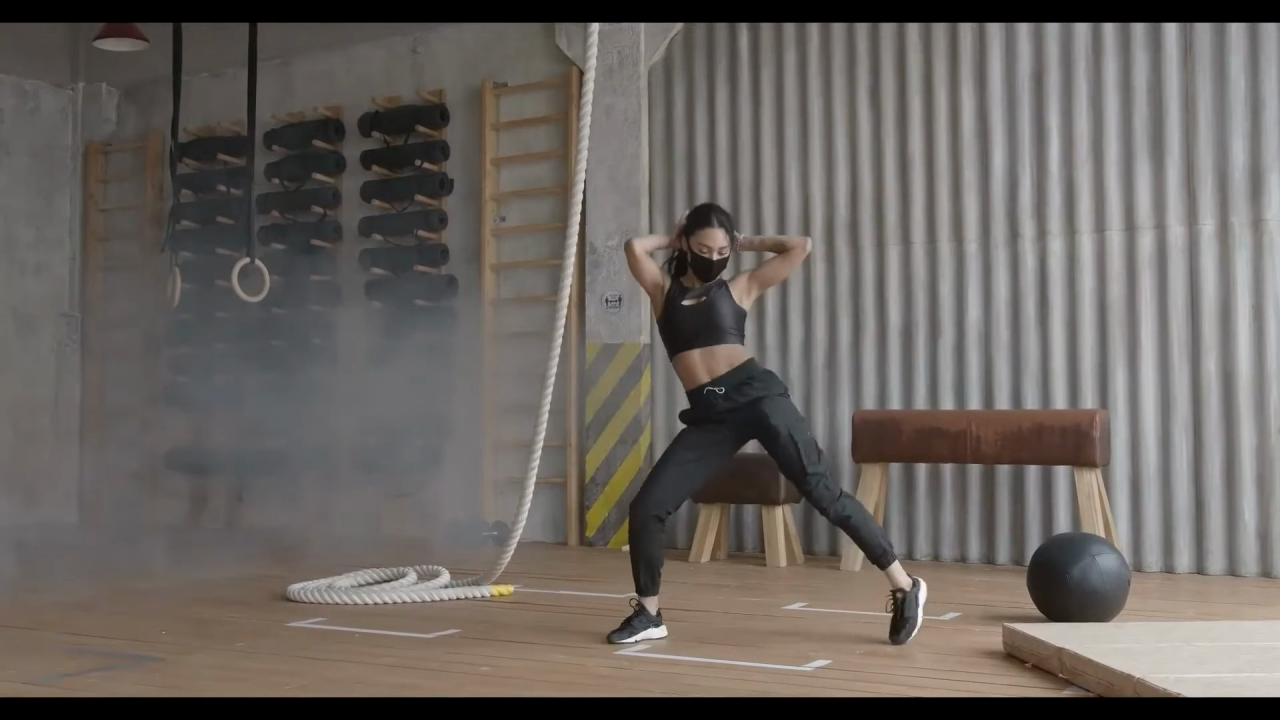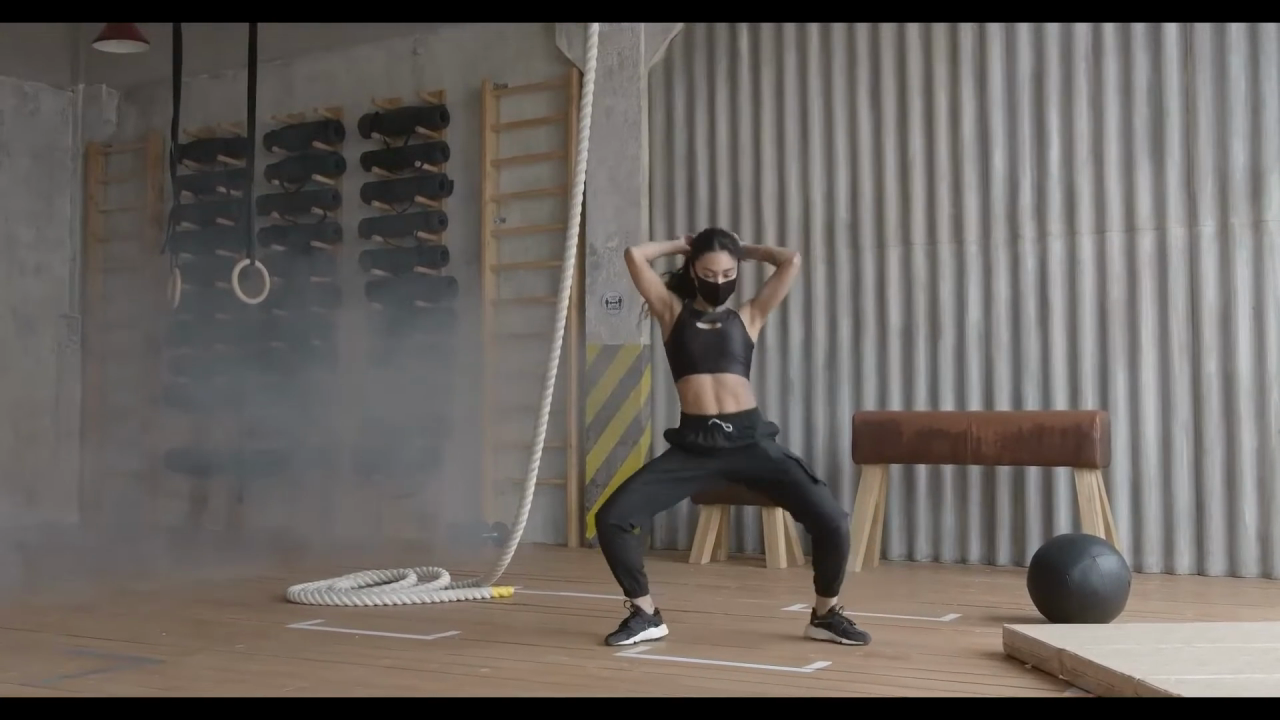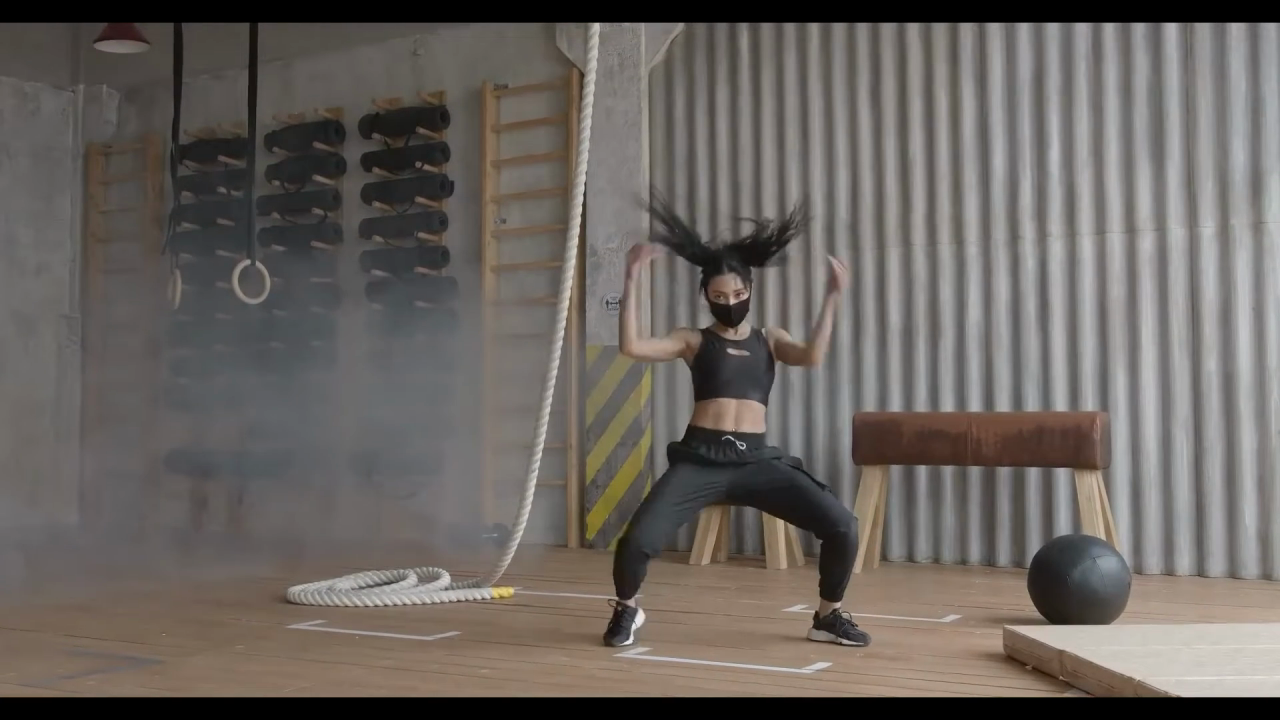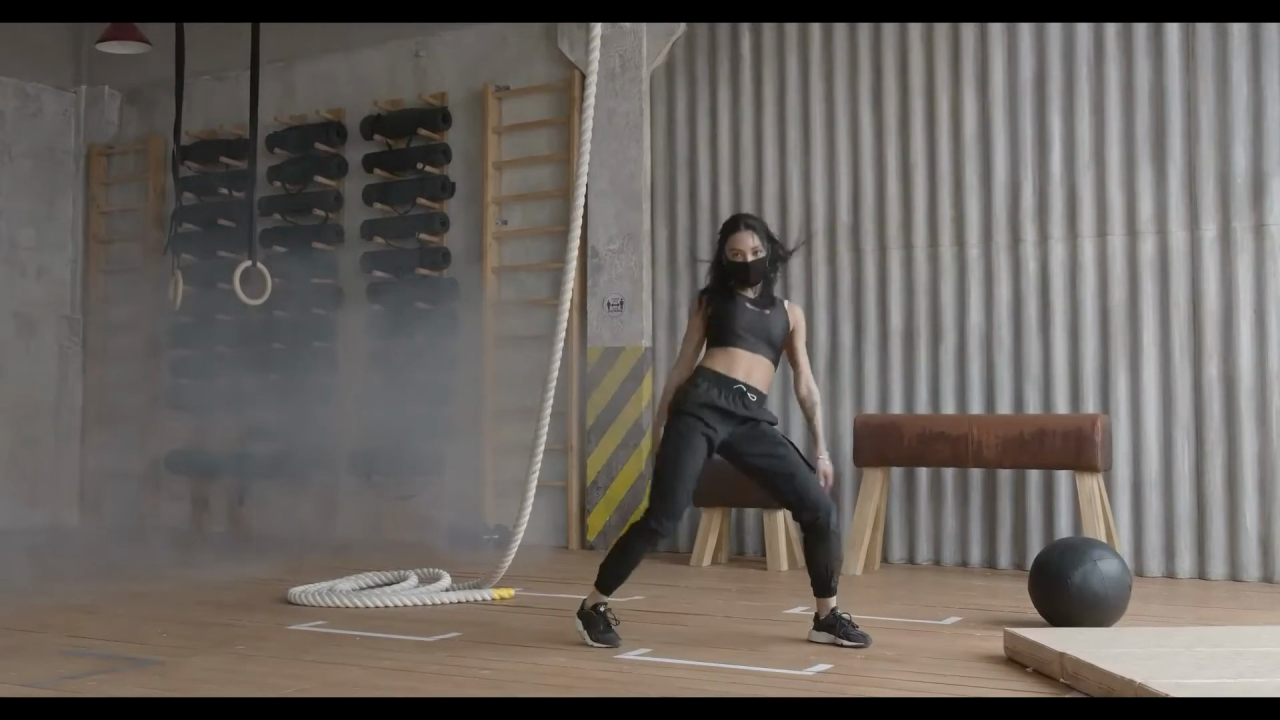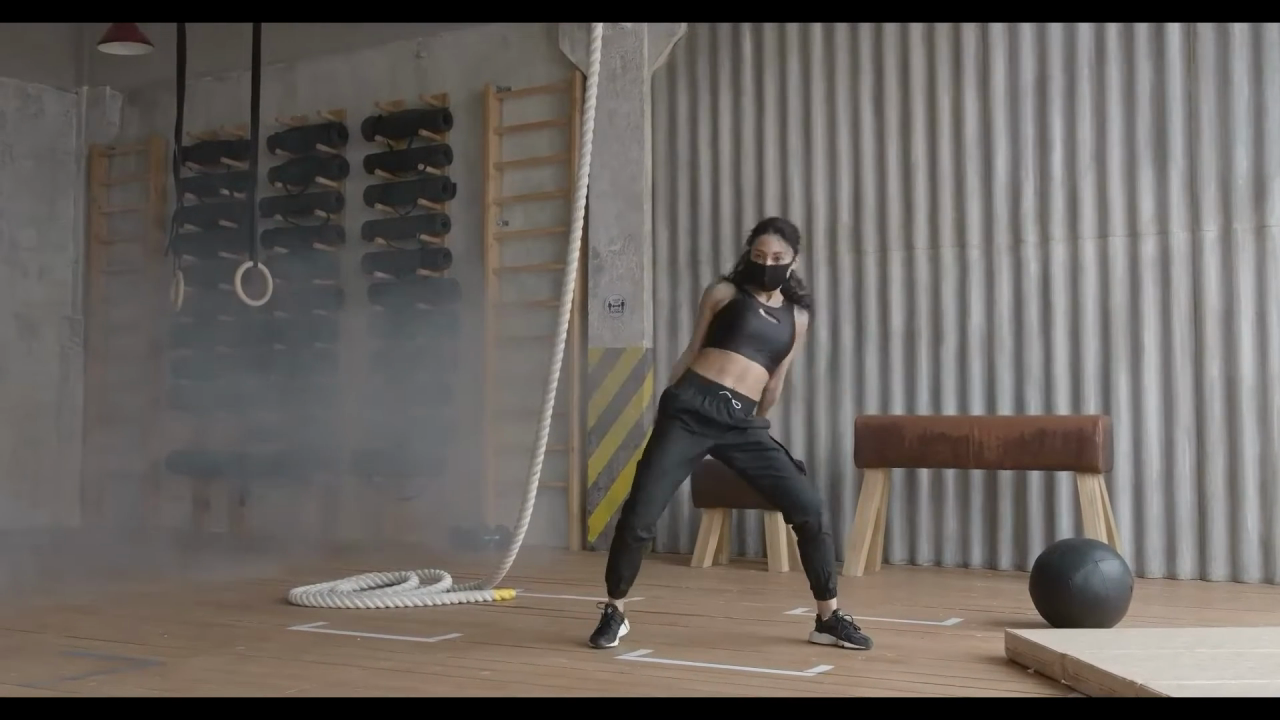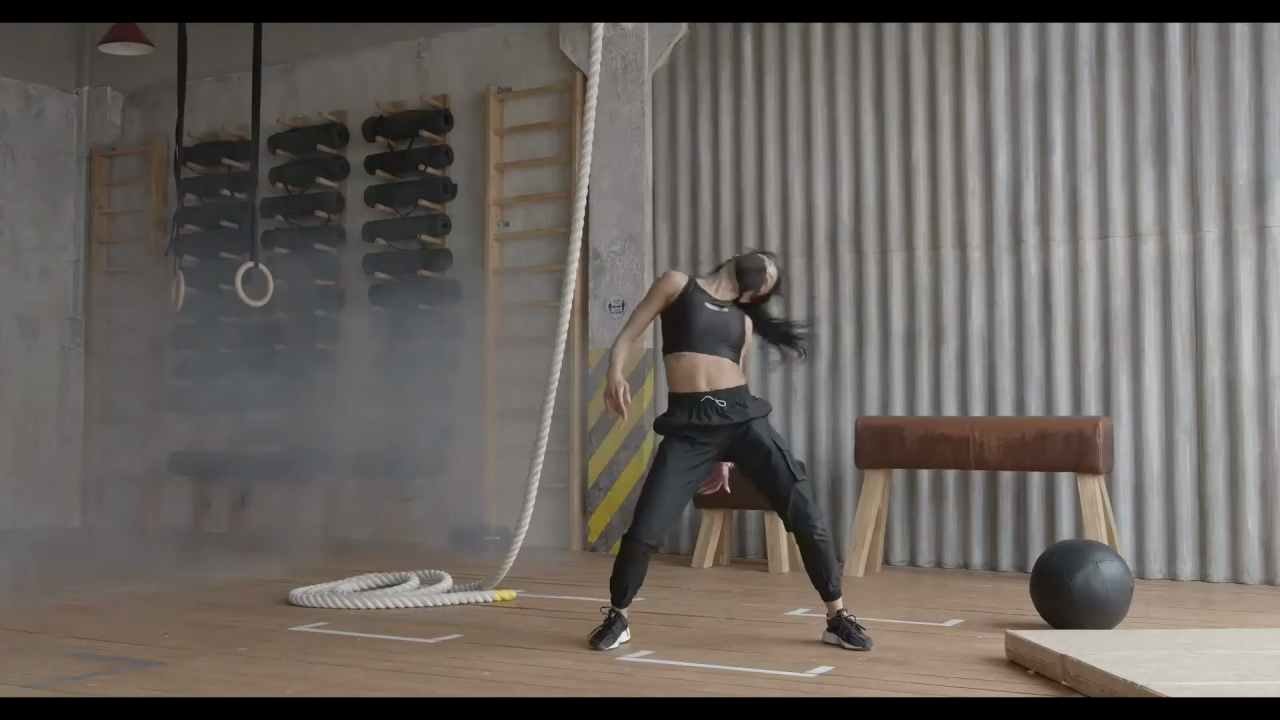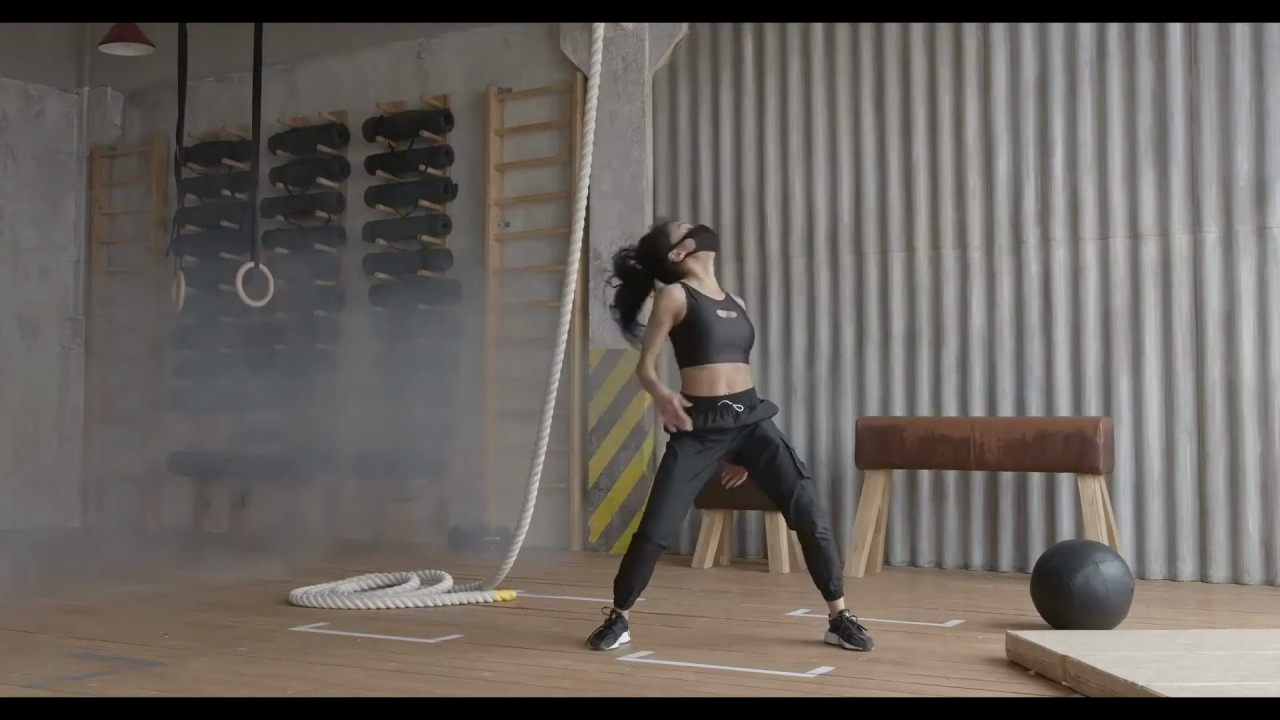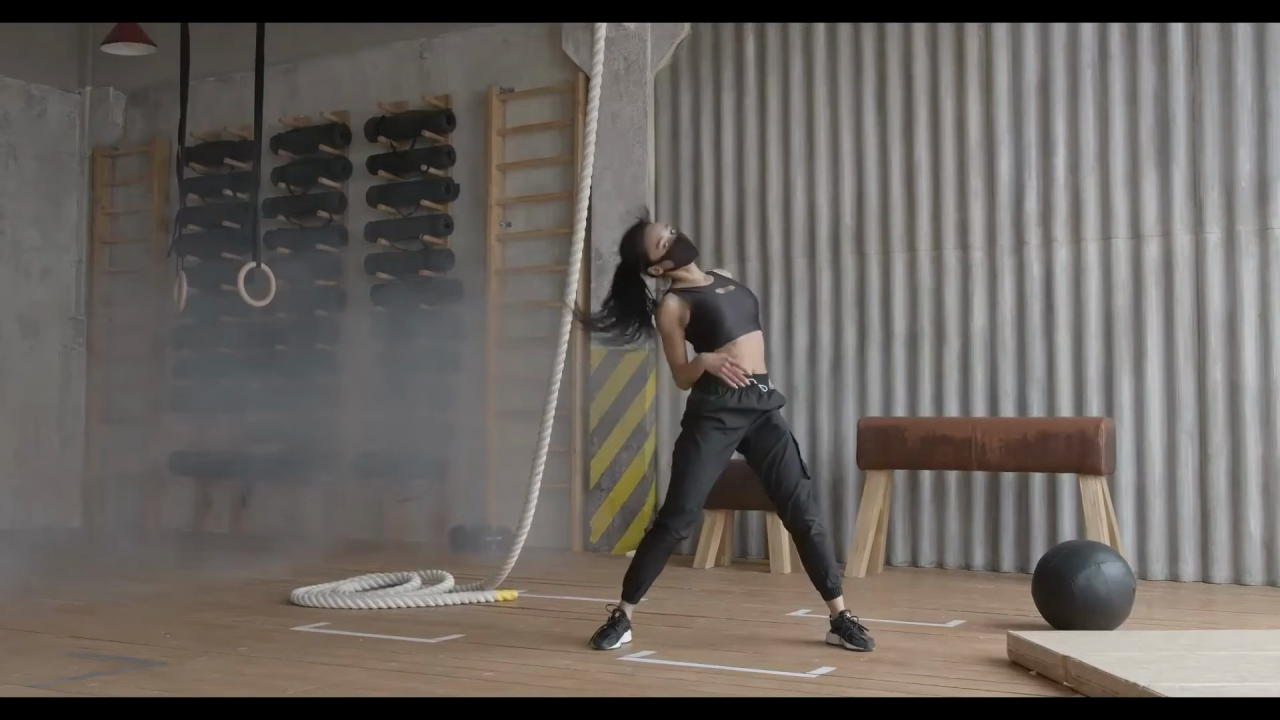
dt=0.4s
person 1, frame 1
left shoulder: (739, 287)
right shoulder: (663, 290)
left elbow: (800, 246)
right elbow: (633, 248)
left wrist: (747, 243)
right wrist: (672, 239)
left hip: (756, 395)
right hip: (708, 415)
left knee: (821, 491)
right knee: (645, 508)
left ankle: (903, 585)
right ankle: (648, 613)
person 1, frame 2
left shoulder: (748, 317)
right shoulder: (673, 310)
left elbow: (791, 261)
right elbow: (634, 255)
left wrist: (744, 249)
right wrist: (681, 245)
left hip: (748, 439)
right hip: (694, 446)
left knee: (831, 519)
right knee: (612, 518)
left ankle: (825, 611)
right ankle: (645, 614)
person 1, frame 3
left shoulder: (771, 340)
right shoulder: (694, 340)
left elbow: (812, 357)
right elbow: (632, 347)
left wrist: (831, 298)
right wrist: (633, 277)
left hip: (756, 460)
right hip: (700, 459)
left knee: (843, 526)
right knee: (639, 540)
left ankle: (828, 615)
right ankle: (626, 607)
person 1, frame 4
left shoulder: (788, 312)
right shoulder: (711, 299)
left elbow: (804, 382)
right elbow: (683, 363)
left wrist: (821, 448)
right wrist: (660, 426)
left hip: (752, 420)
right hip: (701, 407)
left knee: (820, 510)
right knee: (662, 518)
left ankle: (827, 615)
right ankle: (594, 605)
person 1, frame 5
left shoulder: (797, 315)
right shoulder: (723, 293)
right elbow: (691, 354)
left wrist: (755, 425)
right wrist: (667, 412)
left hip: (741, 425)
right hip: (691, 410)
left knee: (809, 511)
right knee: (638, 519)
left ankle: (828, 618)
right ankle: (614, 611)
person 1, frame 6
left shoulder: (744, 319)
right shoulder: (677, 283)
right elbow: (625, 338)
left wrist: (722, 457)
right wrist: (615, 374)
left hip: (743, 418)
right hip: (688, 426)
left knee: (806, 516)
right knee: (644, 531)
left ankle: (837, 617)
right ankle: (618, 616)
person 1, frame 7
left shoulder: (736, 304)
right shoulder: (674, 296)
right elbow: (646, 365)
right wrist: (661, 394)
left hip: (751, 418)
right hip: (699, 427)
left knee: (810, 514)
right knee: (654, 531)
left ankle: (839, 617)
right ankle: (618, 617)
person 1, frame 8
left shoulder: (725, 278)
right shoulder: (672, 305)
right elbow: (681, 377)
right wrist: (705, 361)
left hip: (762, 405)
right hip: (715, 410)
left knee: (803, 511)
right knee: (678, 516)
left ankle: (839, 617)
right ankle: (623, 615)
